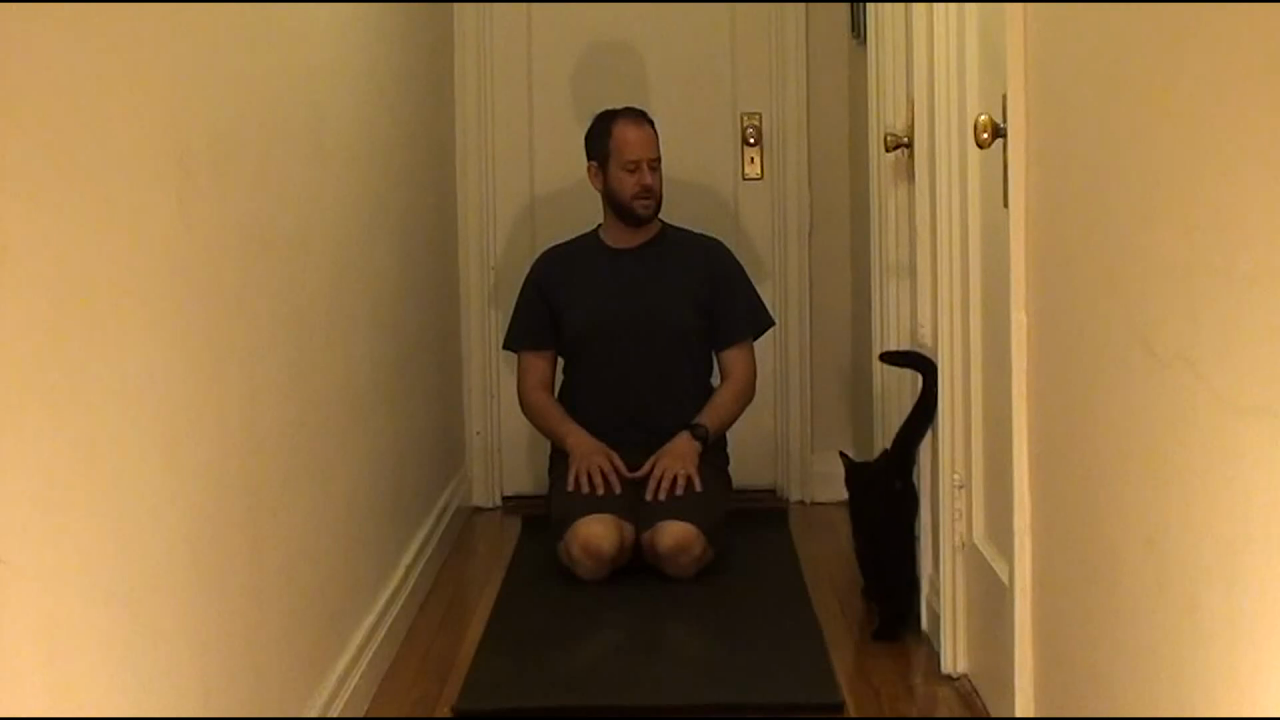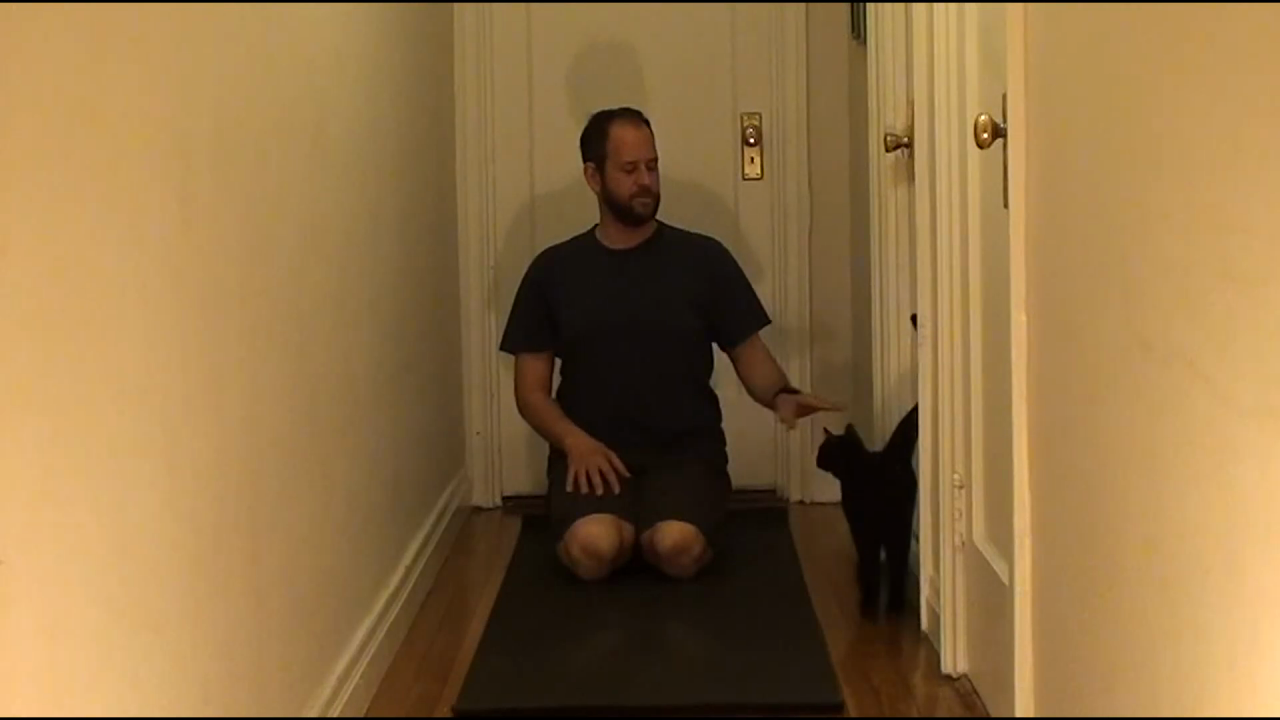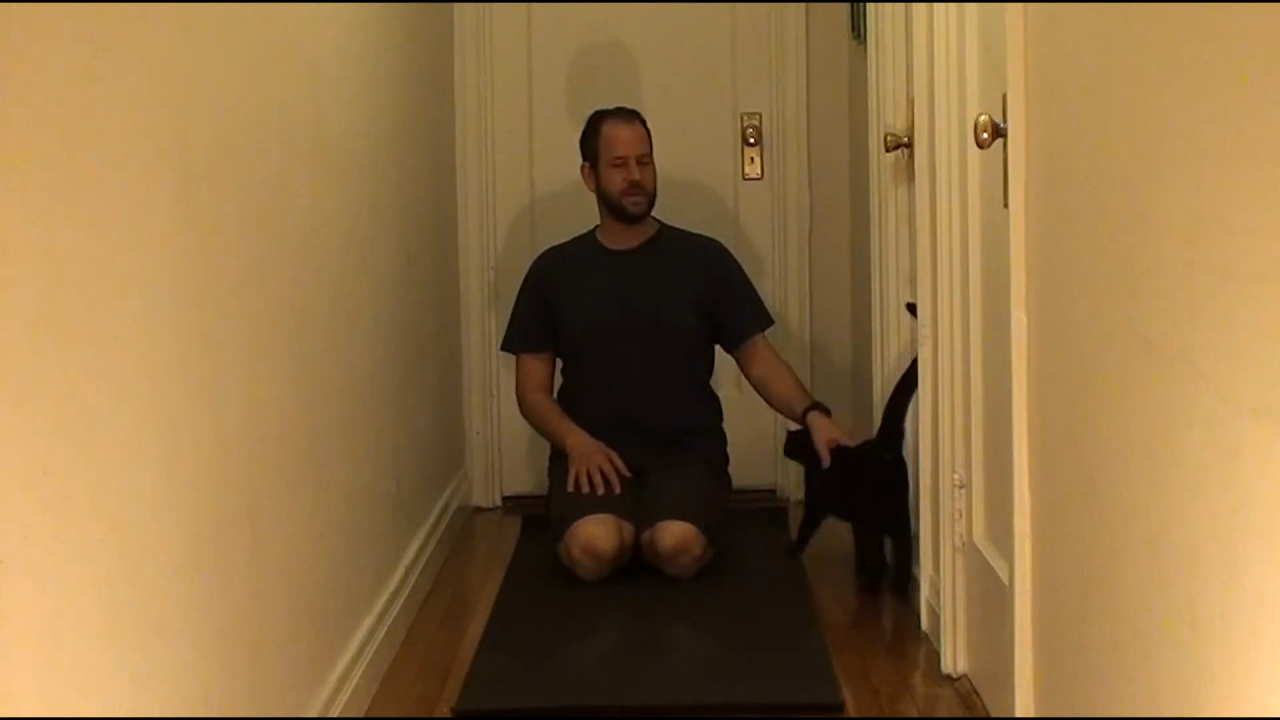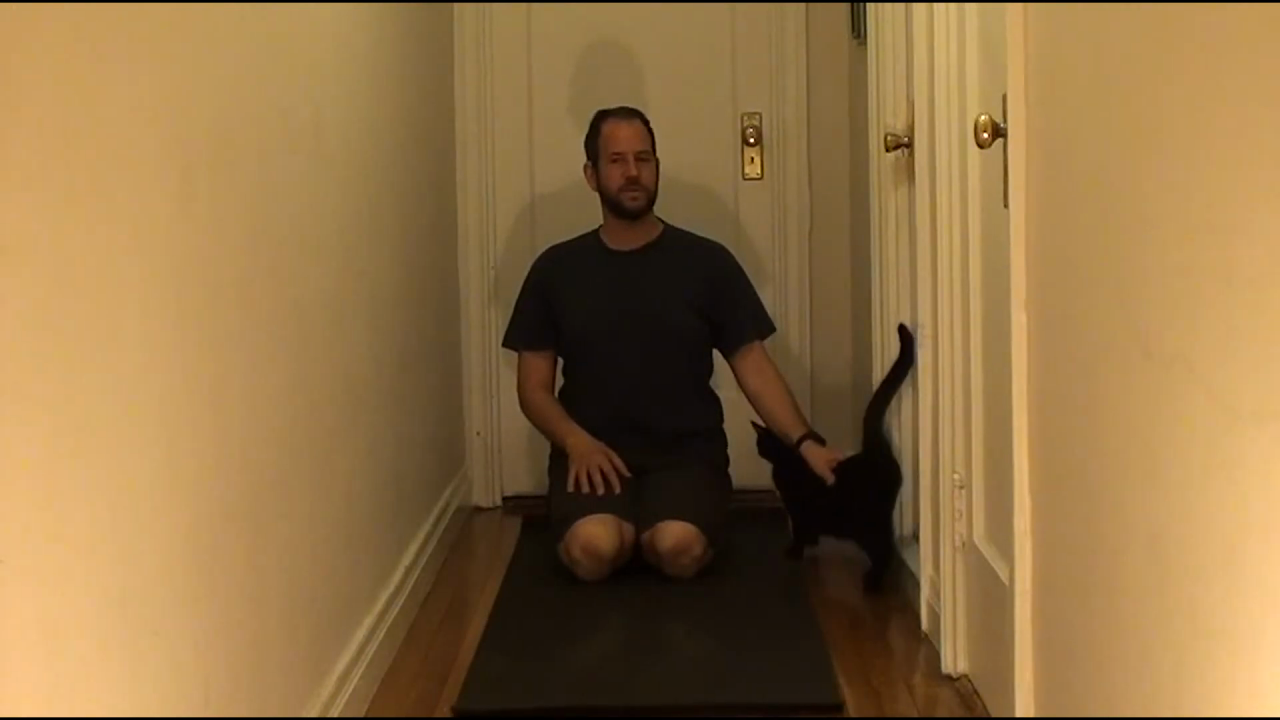
dt=0.4s
person 1, frame 1
left shoulder: (707, 259)
right shoulder: (556, 269)
left elbow: (740, 375)
right elbow: (534, 388)
left wrist: (693, 439)
right wrist: (577, 442)
left hip: (683, 449)
right hip: (593, 450)
left knee: (677, 547)
right knee: (592, 549)
left ankle: (653, 526)
right ankle: (624, 526)
person 1, frame 2
left shoulder: (701, 258)
right shoulder: (553, 270)
left elbow: (750, 356)
right elbow: (530, 389)
left wrist: (782, 395)
right wrist: (575, 441)
left hip: (684, 447)
right hip: (592, 451)
left knee: (677, 549)
right knee: (593, 549)
left ankle: (677, 517)
right ankle: (620, 528)
person 1, frame 3
left shoulder: (704, 259)
right shoulder: (553, 271)
left elbow: (758, 359)
right elbow: (532, 389)
left wrist: (812, 414)
right wrist: (575, 441)
left hip: (687, 449)
right hip: (593, 450)
left knee: (678, 548)
right knee: (593, 550)
left ankle: (647, 527)
right ankle: (624, 527)
person 1, frame 4
left shoulder: (707, 262)
right shoulder: (556, 269)
left elbow: (753, 367)
right elbow: (534, 387)
left wrist: (805, 441)
right wrist: (576, 441)
left hip: (687, 450)
right hip: (594, 450)
left knee: (678, 549)
right knee: (593, 550)
left ankle: (650, 525)
right ankle: (624, 527)
